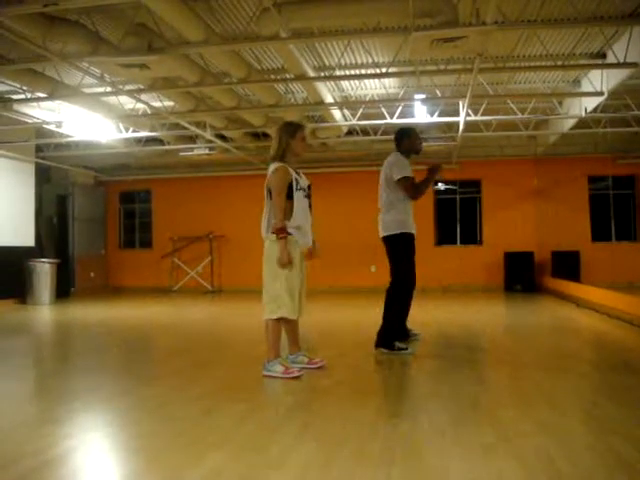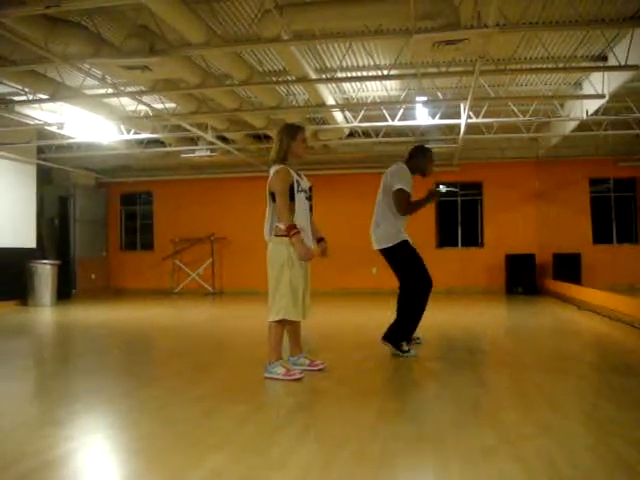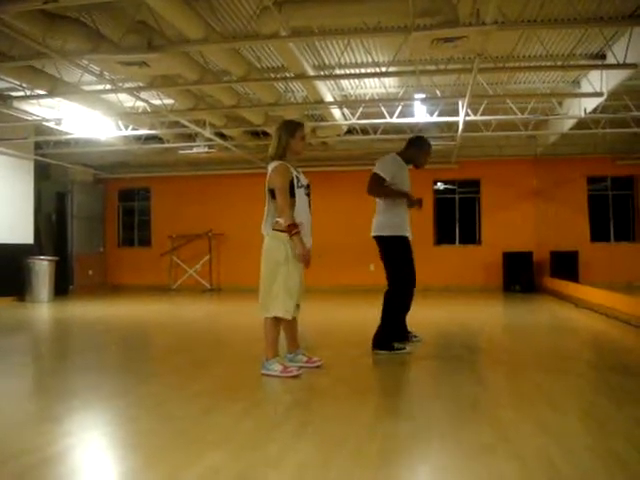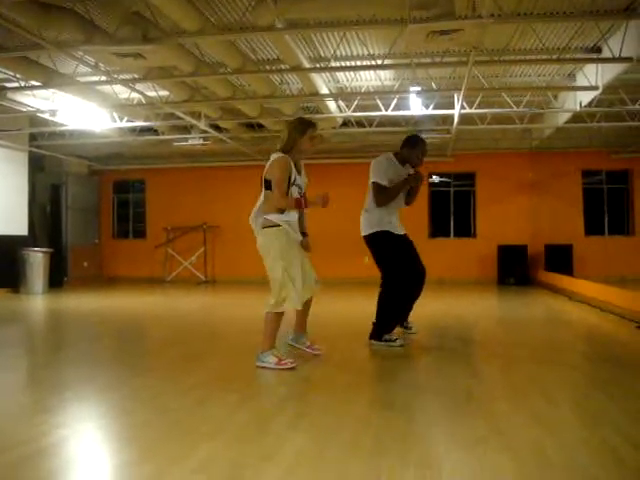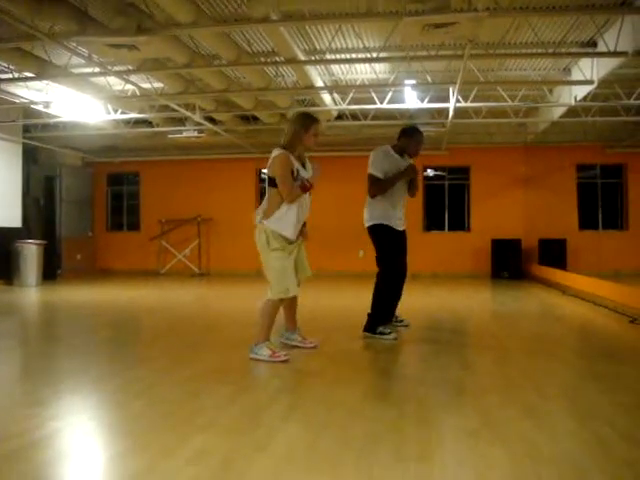
dt=0.4s
person 1, frame 1
left shoulder: (295, 174)
right shoulder: (280, 171)
right elbow: (278, 213)
left wrist: (309, 241)
right wrist: (282, 246)
left hip: (295, 244)
right hip: (281, 243)
left knee: (293, 301)
right knee: (279, 300)
left ankle: (295, 353)
right ankle: (272, 361)
person 1, frame 2
left shoulder: (296, 175)
right shoulder: (280, 173)
right elbow: (283, 214)
left wrist: (319, 239)
right wrist: (298, 242)
left hip: (297, 244)
right hip: (285, 244)
left knee: (296, 303)
right knee: (283, 303)
left ankle: (296, 356)
right ankle: (273, 363)
person 1, frame 3
left shoulder: (292, 171)
right shoulder: (280, 169)
right elbow: (284, 210)
left wrist: (304, 244)
right wrist: (298, 242)
left hip: (293, 241)
right hip: (282, 241)
left knee: (291, 300)
right knee: (278, 300)
left ankle: (294, 353)
right ankle: (270, 360)
person 1, frame 4
left shoulder: (298, 165)
right shoulder: (281, 161)
right elbow: (280, 202)
left wrist: (303, 234)
right wrist: (312, 202)
left hip: (289, 233)
right hip: (274, 233)
left knee: (306, 286)
right knee: (284, 293)
left ankle: (299, 335)
right ankle: (266, 353)
person 1, frame 5
left shoulder: (302, 159)
right shoulder: (281, 158)
right elbow: (289, 195)
left wrist: (302, 225)
right wrist: (310, 183)
left hip: (291, 232)
right hip: (273, 232)
left knee: (293, 285)
right knee: (279, 289)
left ankle: (291, 332)
right ankle: (260, 345)
person 2, frame 1
left shoulder: (397, 162)
right shoulder: (398, 161)
right elbow: (413, 193)
left wrist: (428, 177)
right wrist: (431, 175)
left hip: (399, 228)
right hip: (397, 229)
left knee: (406, 281)
right knee: (401, 282)
left ankle: (399, 330)
right ankle: (386, 339)
person 2, frame 2
left shoulder: (398, 172)
right shoulder: (401, 172)
right elbow: (404, 208)
left wrist: (424, 199)
right wrist: (428, 199)
left hip: (389, 237)
right hip: (391, 238)
left knee: (411, 285)
right knee: (422, 284)
left ankle: (402, 334)
right ankle: (396, 336)
person 2, frame 3
left shoulder: (401, 166)
right shoulder: (390, 162)
right elbow: (372, 188)
left wrist: (410, 200)
right wrist: (403, 194)
left hip: (398, 232)
right hip: (390, 232)
left knee: (407, 283)
right knee: (400, 285)
left ankle: (399, 331)
right ankle: (384, 341)
person 2, frame 4
left shoulder: (406, 169)
right shoulder: (381, 164)
left elbow: (408, 201)
right elbow: (380, 200)
left wrist: (416, 185)
right wrist: (405, 182)
left hip: (394, 228)
right hip: (376, 228)
left knee: (416, 273)
right knee: (393, 278)
left ankle: (399, 316)
right ankle: (380, 332)
person 2, frame 5
left shoulder: (407, 161)
right shoulder: (380, 155)
left elbow: (412, 193)
right elbow: (373, 191)
left wrist: (413, 177)
right wrist: (400, 175)
left hip: (398, 222)
right hip: (379, 220)
left knee: (399, 271)
right knee: (389, 271)
left ankle: (387, 314)
right ankle: (374, 324)
